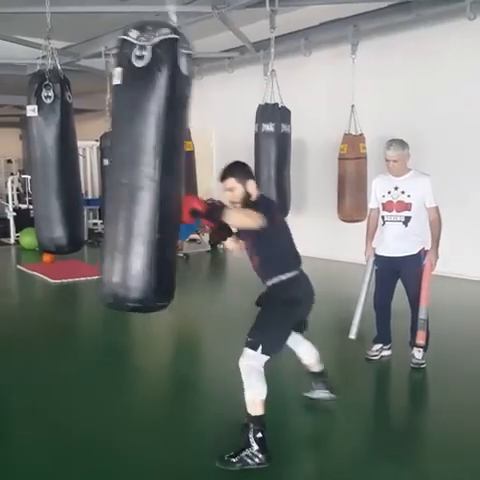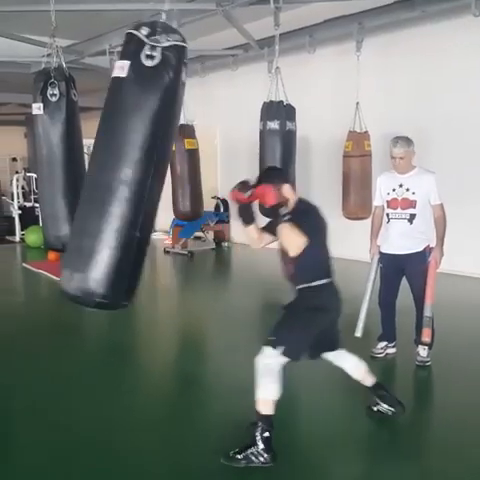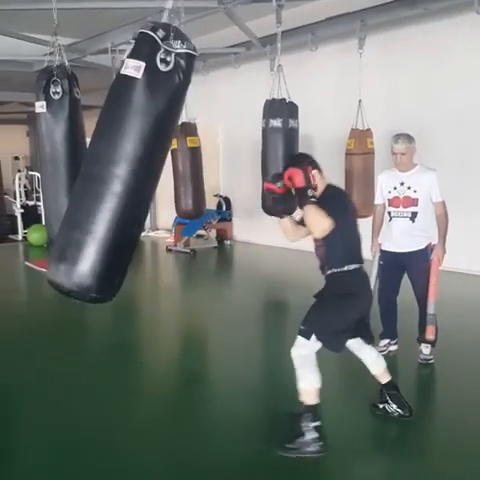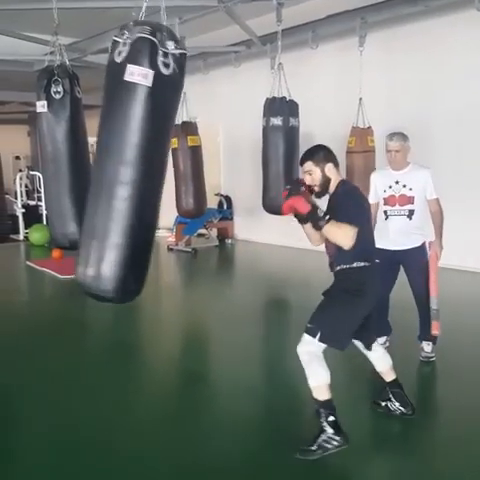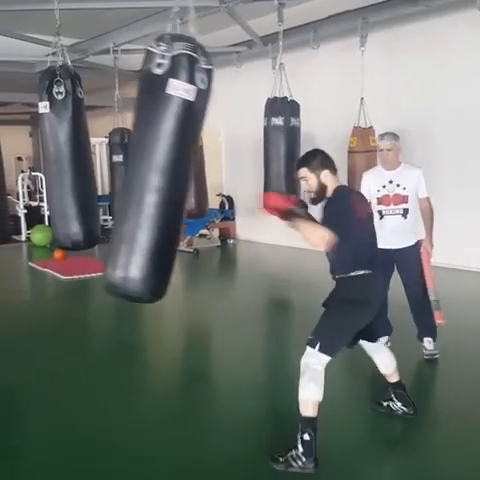
dt=0.2s
person 1, frame 1
left shoulder: (264, 206)
right shoulder: (250, 209)
left elbow: (251, 220)
right elbow: (241, 245)
left wrist: (208, 210)
right wrist: (227, 237)
left hip: (288, 292)
right hip: (295, 290)
left knee: (250, 362)
right knee: (293, 338)
left ankle: (257, 446)
right ankle: (321, 383)
person 1, frame 2
left shoulder: (307, 213)
right shoulder: (288, 216)
left elbow: (294, 247)
right elbow: (257, 240)
left wrist: (278, 212)
right wrist: (245, 211)
left hip: (315, 299)
right hip: (323, 298)
left knee: (267, 361)
right knee: (333, 352)
left ankle: (262, 445)
right ankle: (386, 400)
person 1, frame 3
left shoulder: (336, 197)
right shoulder: (322, 201)
left elbow: (319, 229)
right elbow: (292, 233)
left wrist: (303, 193)
left hip: (345, 285)
right hip: (352, 284)
left knee: (302, 350)
right knee: (360, 343)
left ankle: (312, 430)
right ankle: (396, 401)
person 1, frame 4
left shoulder: (348, 195)
right shoulder: (339, 197)
left elbow: (347, 240)
right elbow: (319, 239)
left wrist: (313, 213)
right wrist: (304, 211)
left hip: (354, 282)
right hip: (361, 282)
left knee: (308, 347)
right knee: (365, 341)
left ankle: (331, 429)
right ankle: (399, 399)
person 1, frame 5
left shoulder: (340, 200)
right shoulder: (351, 198)
left elbow: (321, 240)
right elbow: (327, 236)
left wrist: (289, 214)
right wrist: (296, 215)
left hip: (355, 290)
right hip: (366, 285)
left knee: (312, 361)
right knee: (371, 342)
left ankle: (305, 450)
right ankle: (400, 398)
person 2, frame 1
left shoulder: (423, 181)
right shoulder: (378, 182)
left elbow: (434, 216)
left wrist: (433, 249)
right wrist: (369, 244)
left hip: (413, 254)
right hip: (383, 254)
left knee: (417, 303)
right knee: (381, 301)
left ankle: (418, 348)
right ankle: (382, 343)
person 2, frame 2
left shoulder: (427, 179)
right shoulder: (383, 179)
left elbow: (439, 213)
left wrist: (438, 246)
right wrist: (373, 241)
left hip: (418, 251)
right hip: (388, 251)
left knee: (422, 300)
right knee: (386, 299)
left ankle: (423, 345)
right ankle: (387, 341)
person 2, frame 3
left shoulder: (428, 176)
right shoulder: (384, 178)
left elbow: (440, 211)
left wrist: (441, 243)
right wrist: (374, 240)
left hip: (419, 249)
right hip: (389, 249)
left knee: (425, 298)
right knee: (385, 296)
left ankle: (426, 343)
right ankle: (389, 339)
person 2, frame 4
left shoulder: (423, 174)
right shoulder: (377, 176)
left elbow: (434, 207)
right elbow: (372, 209)
left wrist: (438, 240)
left hip: (414, 246)
right hip: (383, 247)
left knee: (422, 295)
right knee: (379, 294)
left ankle: (427, 340)
right ankle: (382, 335)
person 2, frame 5
left shoulder: (414, 173)
right shoulder: (369, 177)
left elbow: (425, 206)
left wrist: (428, 237)
left hip: (409, 245)
right hip: (378, 246)
left knee: (418, 293)
left ankle: (427, 338)
right ankle: (383, 334)
